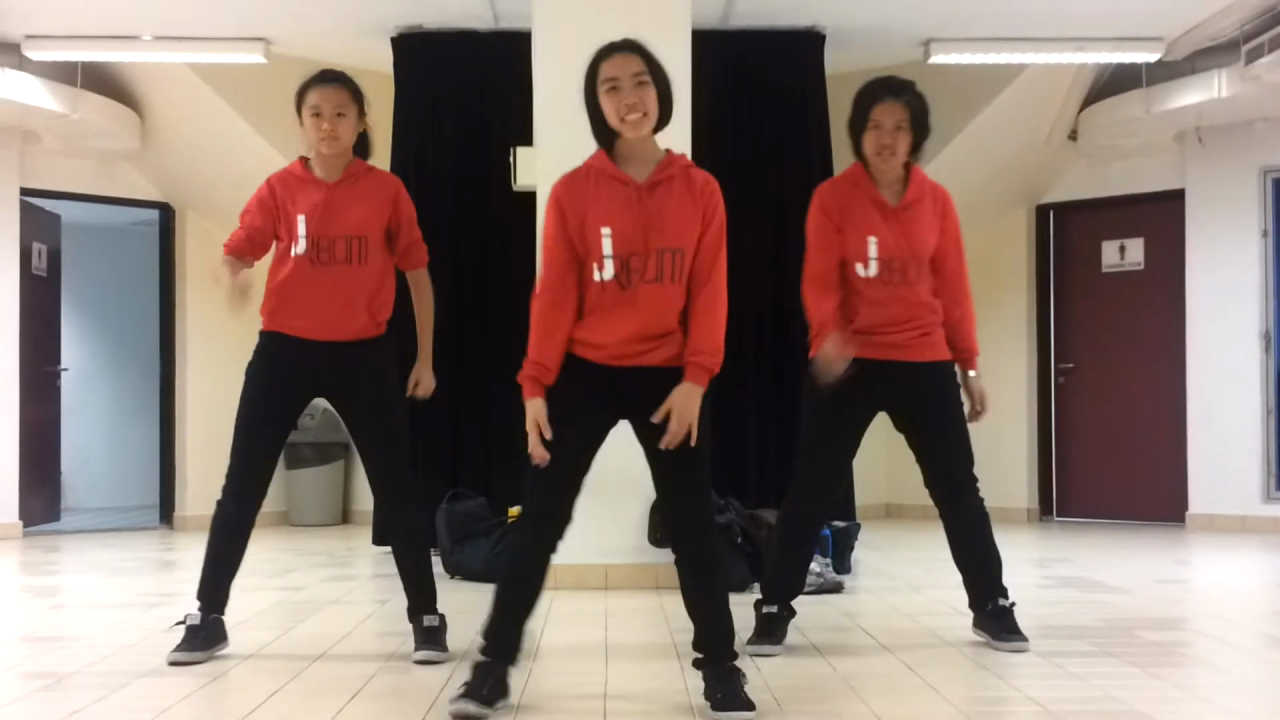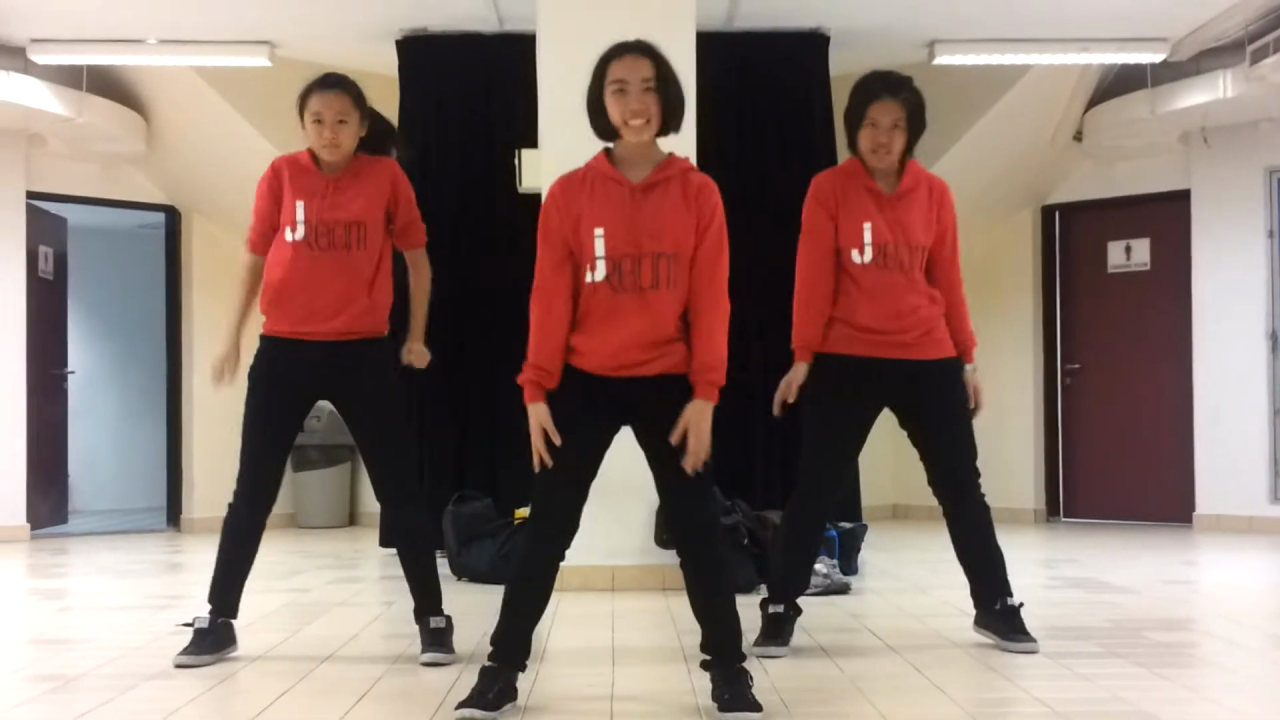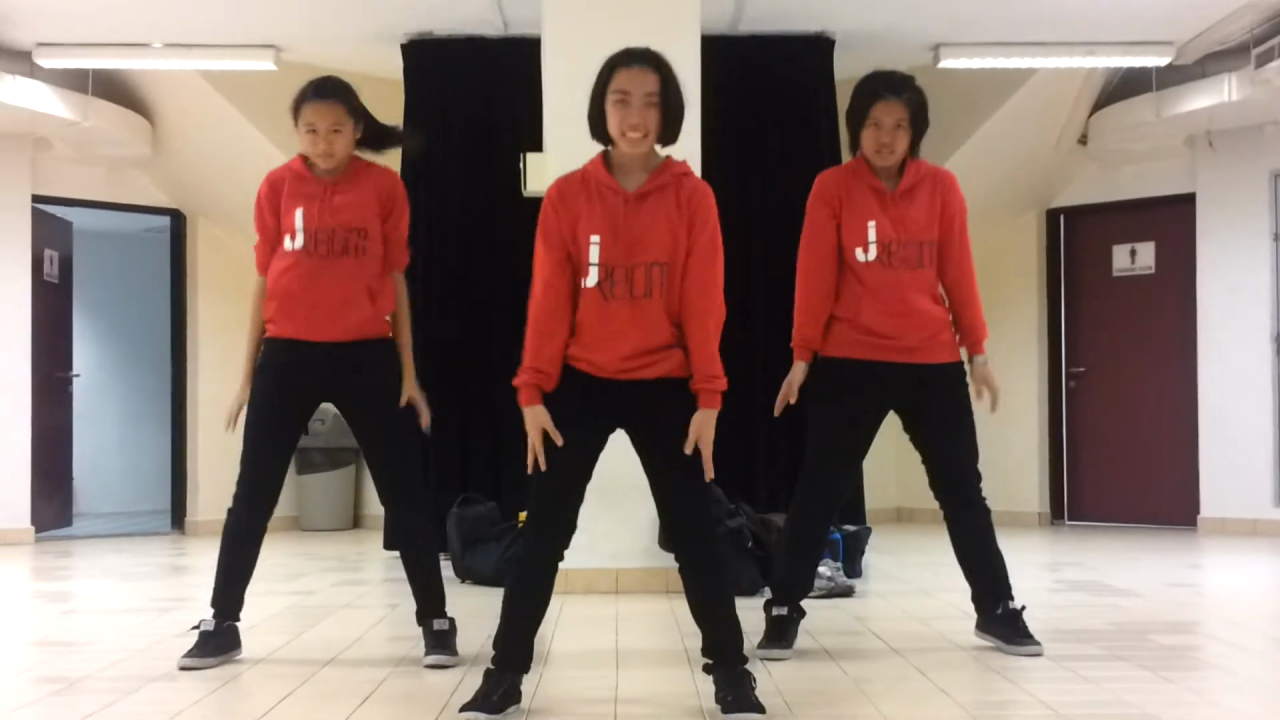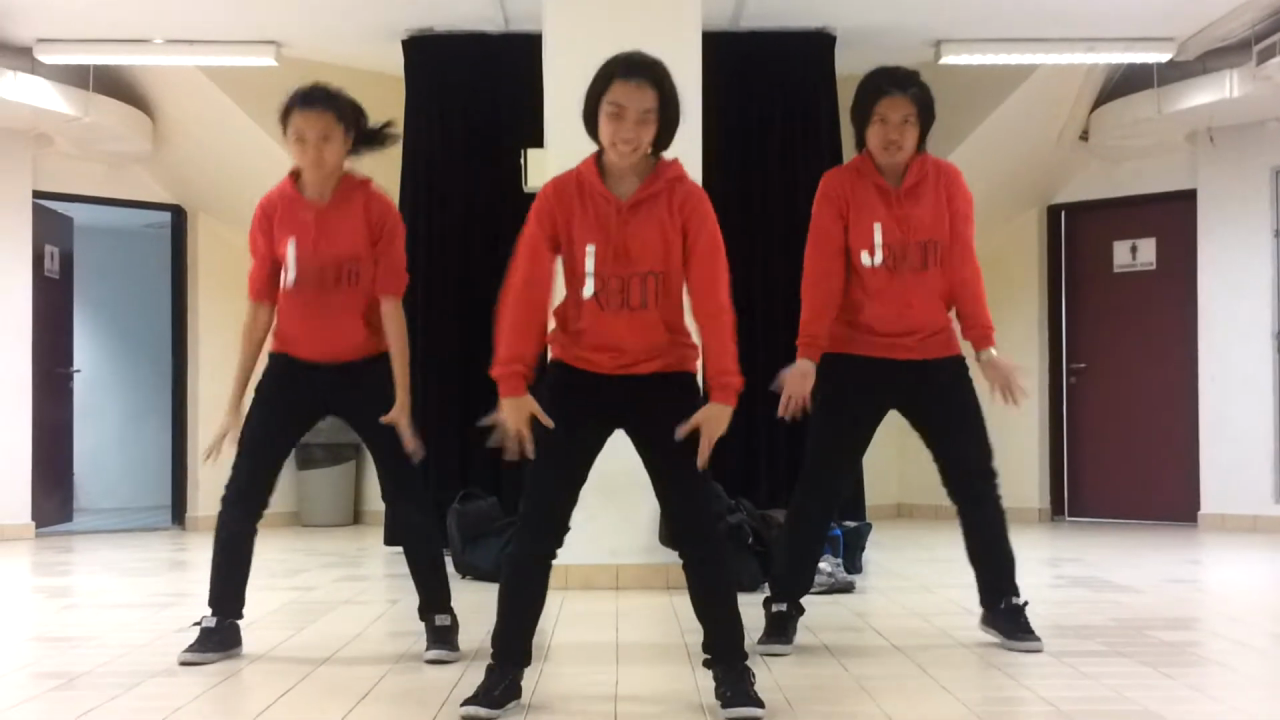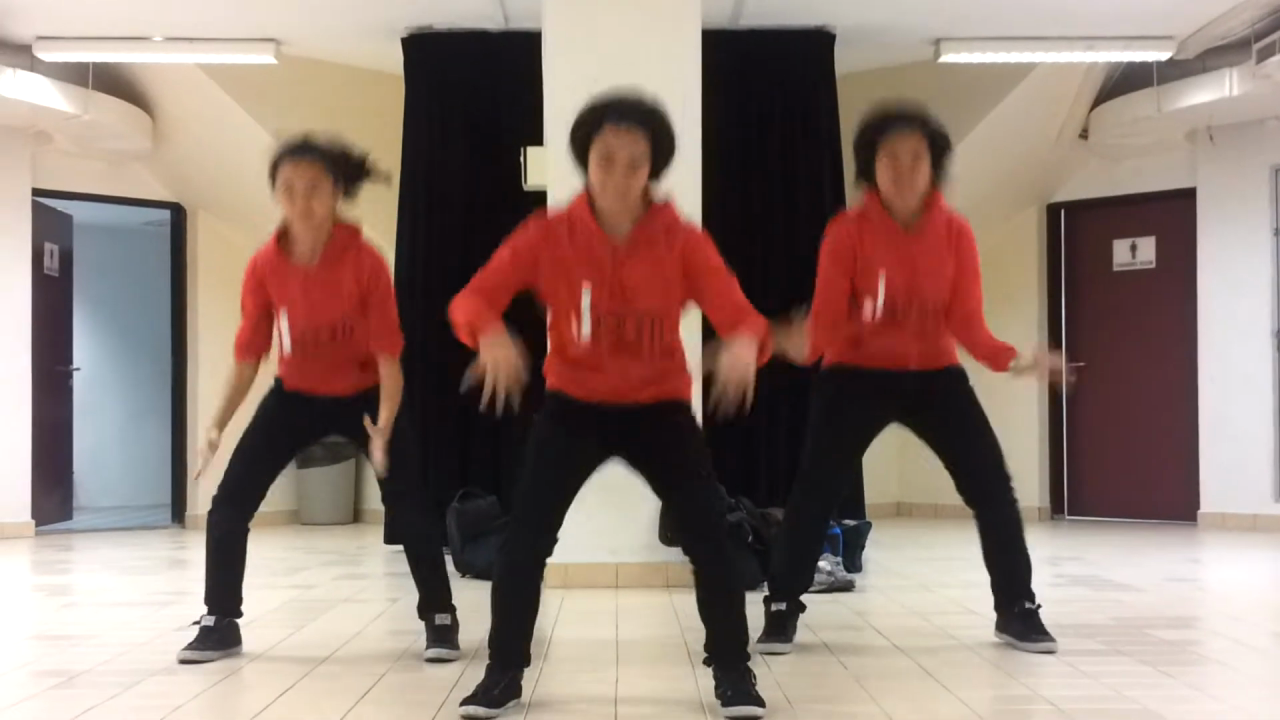
dt=0.1s
person 1, frame 1
left shoulder: (699, 188)
right shoulder: (574, 191)
left elbow: (710, 291)
right elbow: (555, 293)
left wrist: (695, 378)
right wrist: (534, 387)
left hip: (669, 376)
right hip: (584, 375)
left knee: (692, 524)
right knee: (541, 519)
right ankle: (494, 663)
person 1, frame 2
left shoulder: (698, 192)
right shoulder: (570, 192)
left elbow: (711, 299)
right elbow: (550, 294)
left wrist: (705, 393)
right wrist: (535, 389)
left hip: (670, 384)
right hip: (584, 382)
left knee: (697, 528)
right knee: (548, 527)
person 1, frame 3
left shoulder: (693, 198)
right shoulder: (566, 196)
left elbow: (705, 303)
right elbow: (545, 297)
left wrist: (709, 400)
right wrist: (534, 392)
left hip: (665, 385)
right hip: (579, 383)
left knee: (693, 530)
right knee: (545, 529)
person 1, frame 4
left shoulder: (687, 201)
right shoulder: (559, 196)
left elbow: (713, 299)
right elbow: (523, 291)
left wrist: (723, 392)
right wrist: (512, 383)
left hip: (664, 382)
right hip: (576, 381)
left knee: (696, 524)
right knee: (538, 523)
person 1, frame 5
left shoulder: (682, 239)
right shoulder: (550, 233)
left elbow: (738, 313)
right elbow: (473, 297)
left wrist: (747, 343)
right wrist: (489, 334)
left hip: (659, 411)
right hip: (573, 408)
left knee: (709, 535)
right knee: (525, 538)
person 2, frame 1
left shoulder: (937, 201)
right shoulder: (833, 197)
left elbow: (953, 288)
right elbow: (820, 280)
left wrist: (970, 365)
right wrist: (828, 335)
left hip: (926, 364)
right hip: (846, 363)
left knee: (957, 488)
right knee: (812, 487)
left ankle: (992, 606)
right ankle: (773, 609)
person 2, frame 2
left shoulder: (934, 193)
right shoulder: (828, 189)
left elbow: (948, 281)
right elbow: (813, 276)
left wrist: (967, 359)
right wrist: (802, 358)
left hip: (929, 360)
right hip: (845, 361)
left knee: (960, 485)
right knee: (815, 486)
left ankle: (996, 606)
right ankle: (779, 609)
person 2, frame 3
left shoulder: (941, 188)
right shoulder: (832, 188)
left elbow: (958, 274)
right elbow: (814, 278)
left wrist: (978, 351)
right wrist: (801, 357)
left hip: (934, 364)
right hip: (849, 364)
left knee: (960, 489)
right knee: (820, 487)
left ankle: (998, 611)
right ankle: (783, 612)
person 2, frame 4
left shoulder: (947, 183)
right shoulder: (838, 187)
left elbow: (962, 273)
right elbow: (821, 279)
left wrist: (986, 347)
right wrist: (807, 356)
left hip: (934, 358)
right hip: (852, 358)
left knee: (975, 479)
right knee: (821, 481)
left ankle: (1002, 605)
right ankle: (783, 607)
person 2, frame 5
left shoulder: (955, 232)
right shoulder: (844, 235)
left elbow: (969, 330)
right elbow: (828, 324)
left wrist: (1014, 361)
right wrist: (805, 342)
left hip: (933, 376)
right hip: (854, 376)
left knee: (992, 484)
right knee: (815, 486)
left ankle: (1017, 610)
right ankle: (781, 609)
person 3, frame 1
left shoulder: (386, 189)
right shoulder: (279, 186)
left elbow: (418, 273)
right elbow: (236, 256)
left wrist: (426, 355)
right wrist: (234, 278)
left hip: (364, 353)
right hip: (284, 348)
left knee: (396, 488)
right knee: (242, 488)
left ankle: (427, 618)
right ankle: (207, 618)
person 3, frame 2
left shoulder: (386, 177)
right shoulder: (282, 174)
left elbow: (417, 253)
right elbow: (257, 255)
left wrist: (417, 334)
right wrist: (233, 337)
left hip: (363, 352)
right hip: (284, 351)
left knee: (399, 491)
right knee: (253, 492)
left ankle: (433, 620)
right ankle: (217, 621)
person 3, frame 3
left shoulder: (383, 185)
right shoulder: (279, 184)
left elbow: (394, 282)
right elbow: (267, 279)
left wrist: (409, 373)
right wrist: (246, 377)
left hip: (365, 357)
right hip: (286, 356)
left knee: (403, 493)
right knee: (254, 495)
left ankle: (437, 624)
right ankle: (220, 626)
person 3, frame 4
left shoulder: (375, 208)
right shoulder: (272, 209)
left elbow: (391, 309)
right elbow: (260, 310)
left wrist: (402, 400)
right wrist: (234, 403)
left hip: (366, 369)
right hip: (293, 368)
left knee: (406, 492)
right knee: (243, 493)
left ankle: (439, 619)
right ankle: (221, 622)
person 3, frame 5
left shoulder: (366, 263)
right shoulder: (264, 267)
left elbow: (389, 359)
right elbow: (247, 358)
left wrist: (385, 428)
right wrist: (218, 423)
left hip: (363, 397)
right hip: (295, 398)
left knee: (408, 507)
right knee: (229, 504)
left ankle: (441, 621)
right ankle: (220, 624)
